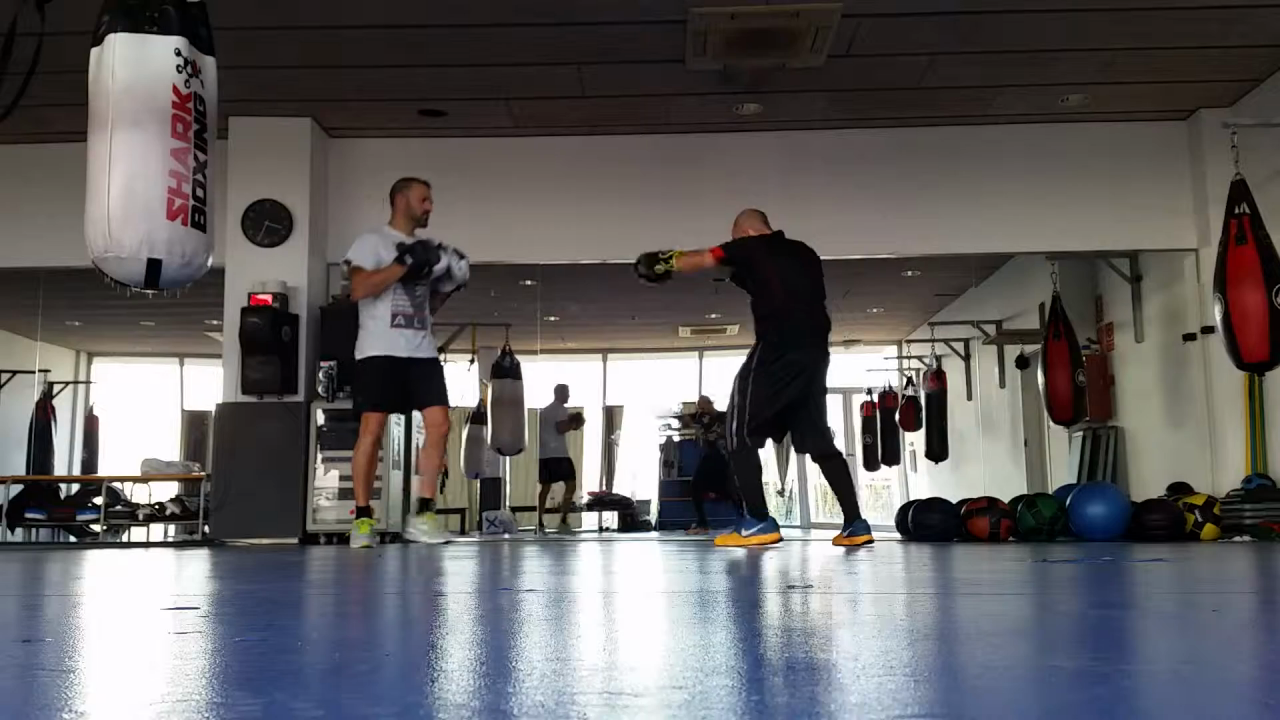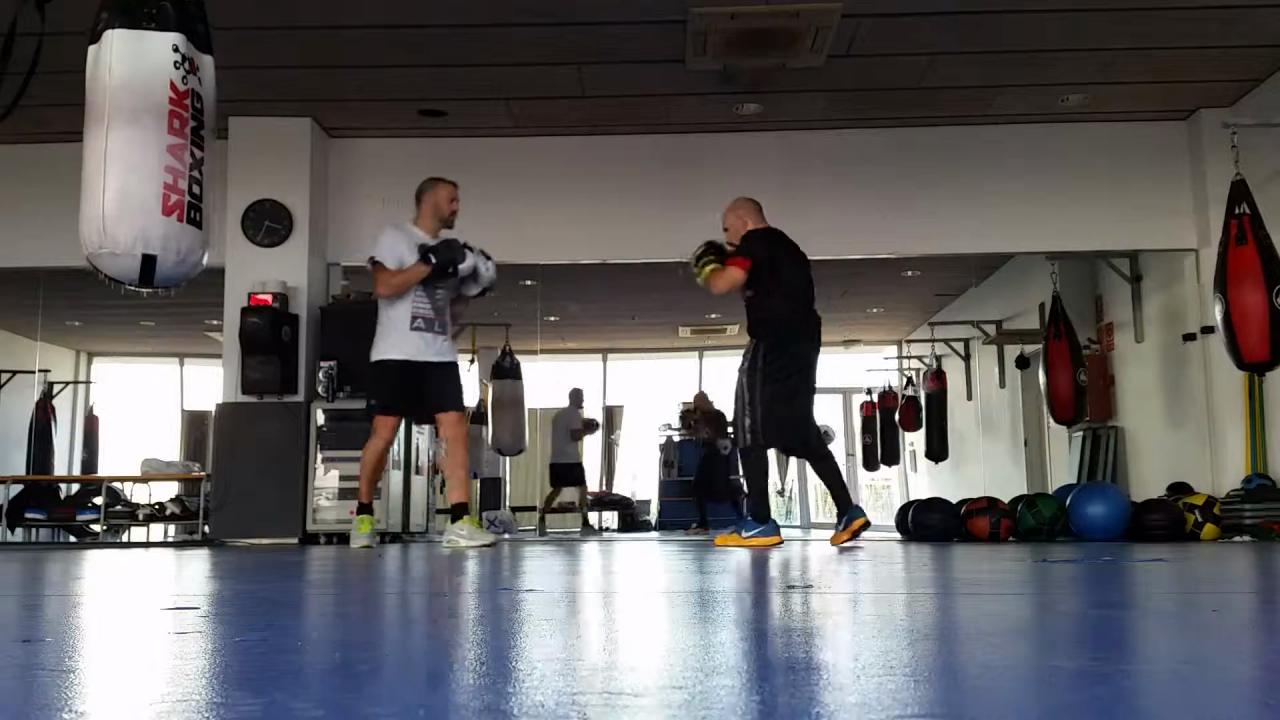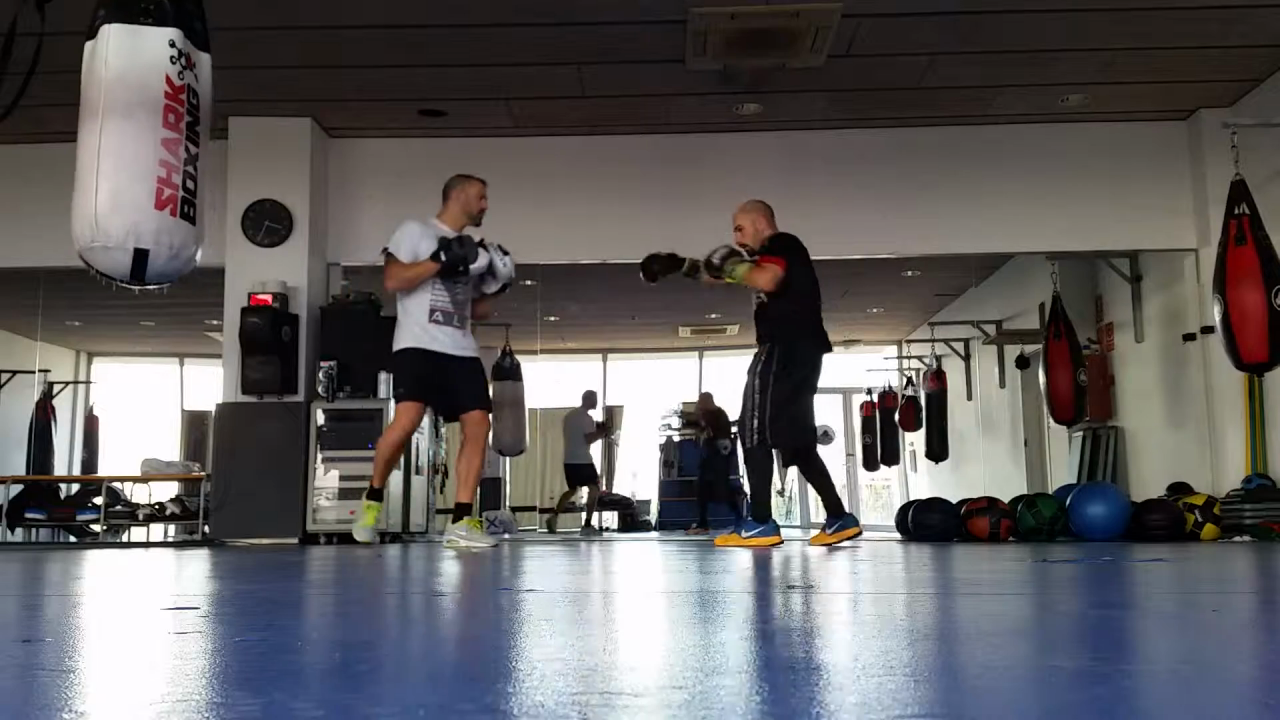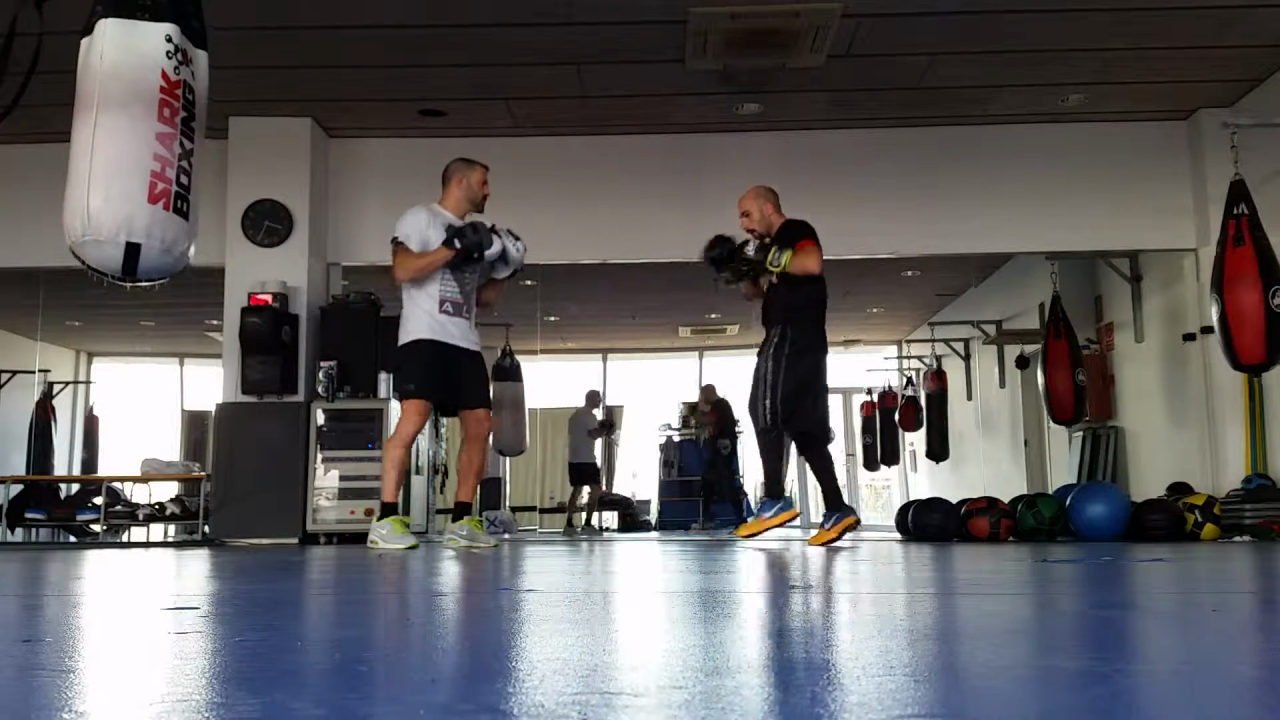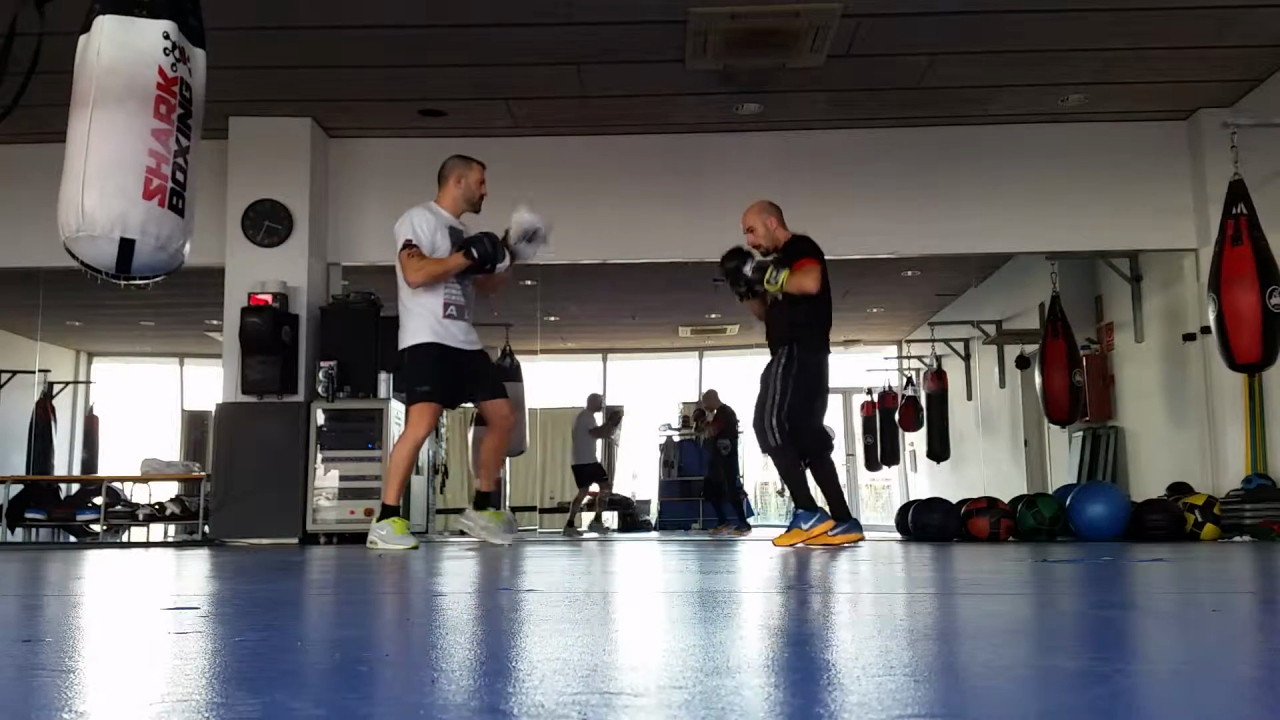
dt=0.2s
person 1, frame 1
left shoulder: (426, 249)
right shoulder: (372, 241)
right elbow: (359, 289)
left wrist: (448, 286)
right wrist: (404, 264)
left hip: (422, 354)
right hip: (379, 352)
left knee: (439, 424)
right knee: (371, 431)
left ankle: (424, 512)
right ankle: (362, 518)
person 1, frame 2
left shoulder: (446, 250)
right shoulder: (394, 239)
right elbow: (383, 287)
right wrist: (431, 262)
left hip: (440, 358)
right hip: (396, 356)
left knee: (456, 431)
right knee: (383, 433)
left ankle: (460, 522)
right ankle: (364, 514)
person 1, frame 3
left shoulder: (475, 250)
right shoulder: (415, 232)
right elbow: (392, 280)
left wrist: (494, 288)
right wrist: (442, 260)
left hip: (462, 352)
right hip: (418, 346)
left knee: (477, 428)
right knee: (406, 421)
left ankle: (462, 522)
right ankle: (373, 497)
person 1, frame 4
left shoulder: (476, 236)
right shoulder: (420, 218)
left elbow: (484, 298)
right elbow: (402, 271)
left wrist: (502, 272)
right wrist: (453, 247)
left hip: (465, 343)
right hip: (424, 338)
left knee: (479, 427)
right knee: (414, 419)
left ankle: (461, 520)
right ankle: (386, 519)
person 1, frame 5
left shoulder: (462, 232)
right shoulder: (419, 219)
left elbow: (483, 285)
right elbow: (415, 274)
left wrist: (505, 257)
right wrist: (468, 254)
left hip: (466, 343)
right hip: (426, 340)
left knee: (502, 416)
right knee: (422, 423)
left ankle: (482, 509)
right ankle: (386, 520)
person 2, frame 1
left shoulder: (752, 248)
right shoulder: (807, 255)
left elbow: (695, 261)
left wrist: (659, 263)
left hip: (776, 349)
right hip: (814, 351)
left knee: (740, 432)
right knee: (818, 439)
left ankle: (759, 522)
right ankle: (855, 523)
person 2, frame 2
left shoulder: (756, 242)
right shoulder: (788, 249)
left elbow: (721, 285)
left wrist: (705, 262)
right wrist: (738, 270)
left hip: (773, 346)
right hip: (803, 346)
left knee: (750, 430)
right knee: (802, 433)
left ankle: (761, 523)
right ankle: (848, 511)
person 2, frame 3
left shoulder: (782, 244)
right shoulder: (768, 255)
left elbow: (766, 281)
right elbow: (727, 277)
left wrist: (731, 265)
right wrist: (680, 265)
left hip: (784, 349)
right hip: (800, 351)
left knee: (756, 429)
right knee: (797, 439)
left ankle: (761, 523)
right ankle: (839, 518)
person 2, frame 4
left shoulder: (795, 231)
right shoulder: (773, 244)
left elbow: (812, 264)
right elbow: (754, 293)
left wrist: (768, 257)
left hip: (792, 335)
right hip: (797, 340)
left knee: (767, 410)
right knee: (806, 427)
left ankle: (775, 501)
right ankle: (837, 511)
person 2, frame 5
left shoulder: (799, 247)
right shoulder: (778, 260)
left elbow: (811, 283)
right elbow: (764, 311)
left wrist: (765, 274)
right wrist: (745, 286)
left hip: (797, 352)
right hip: (799, 355)
left knee: (772, 424)
right knee: (807, 439)
left ankle: (809, 513)
right ankle: (843, 521)
